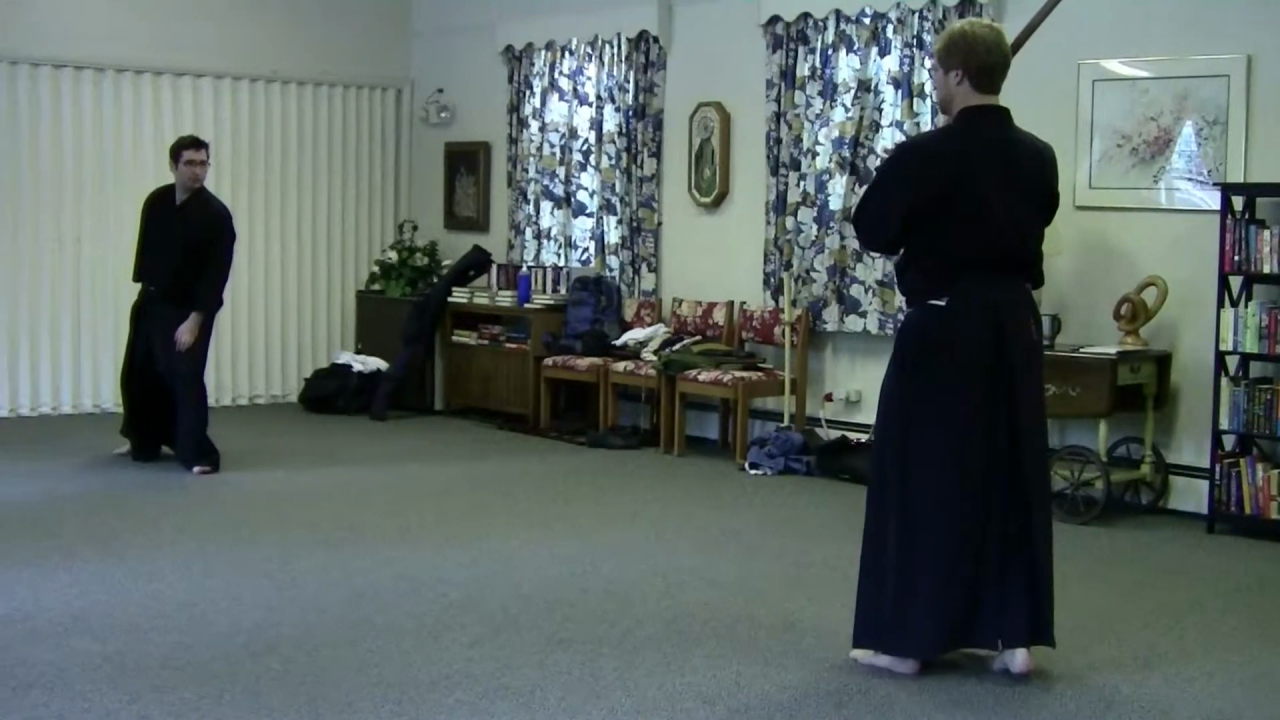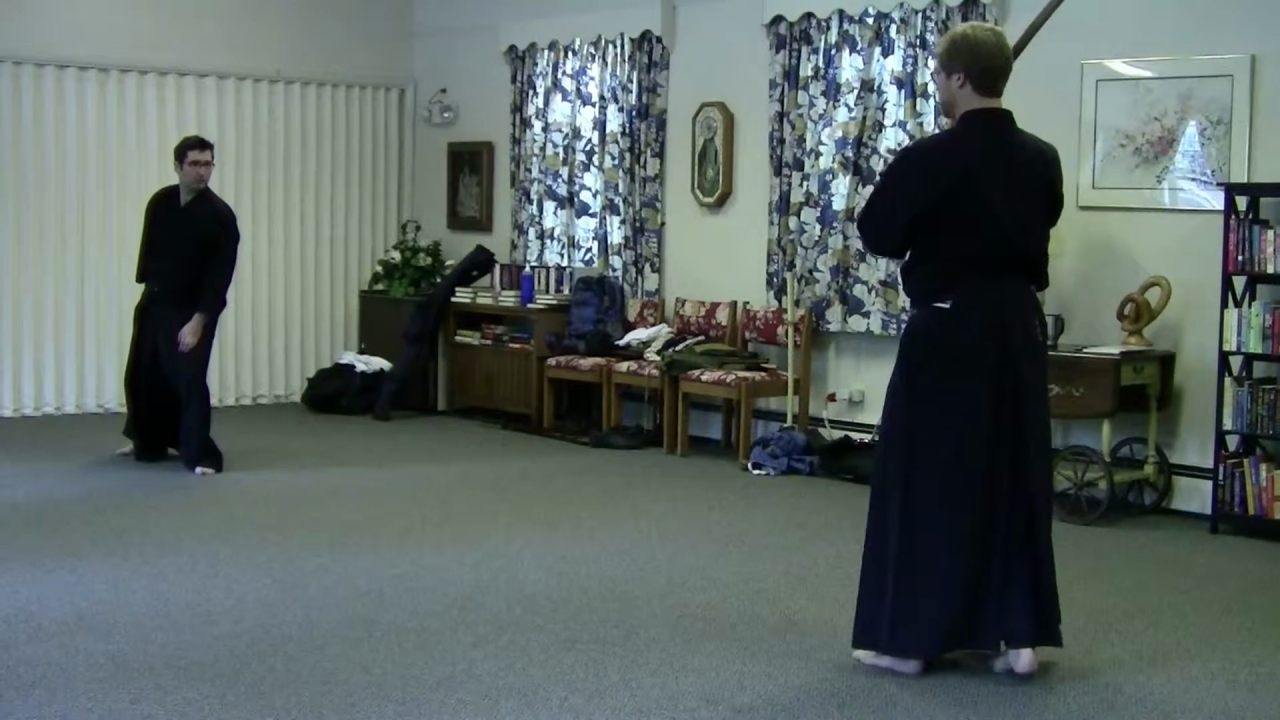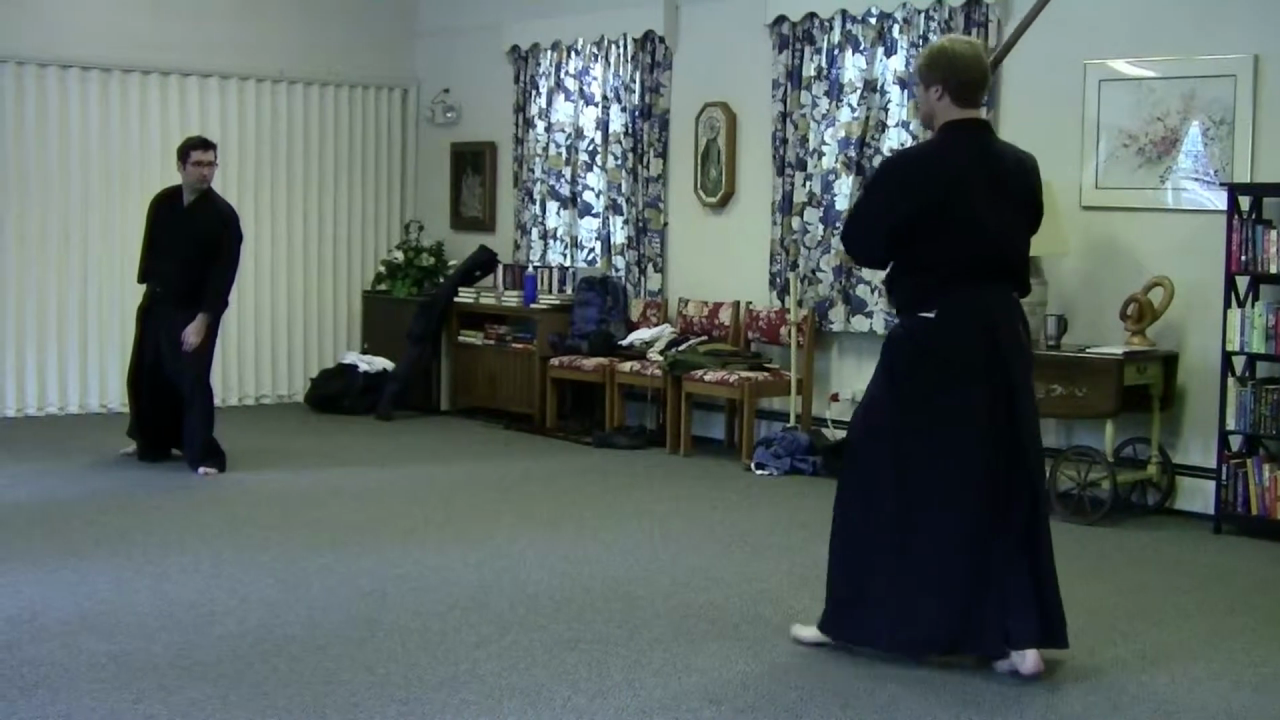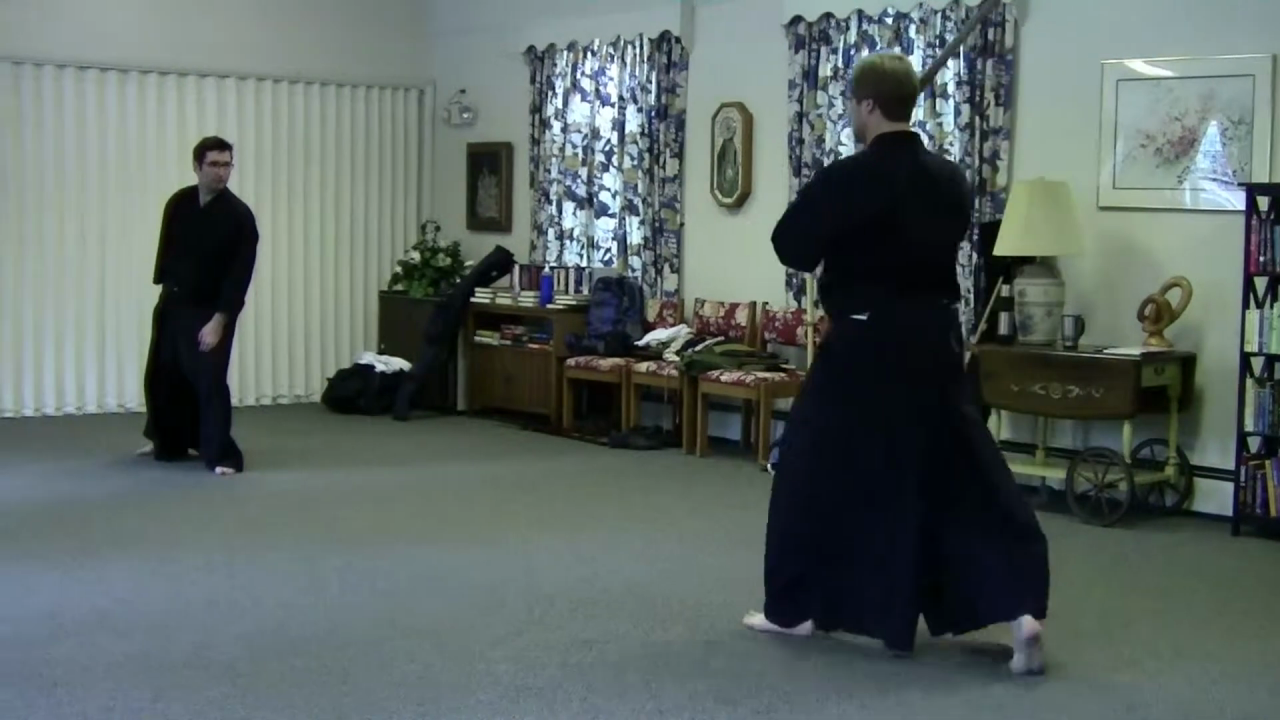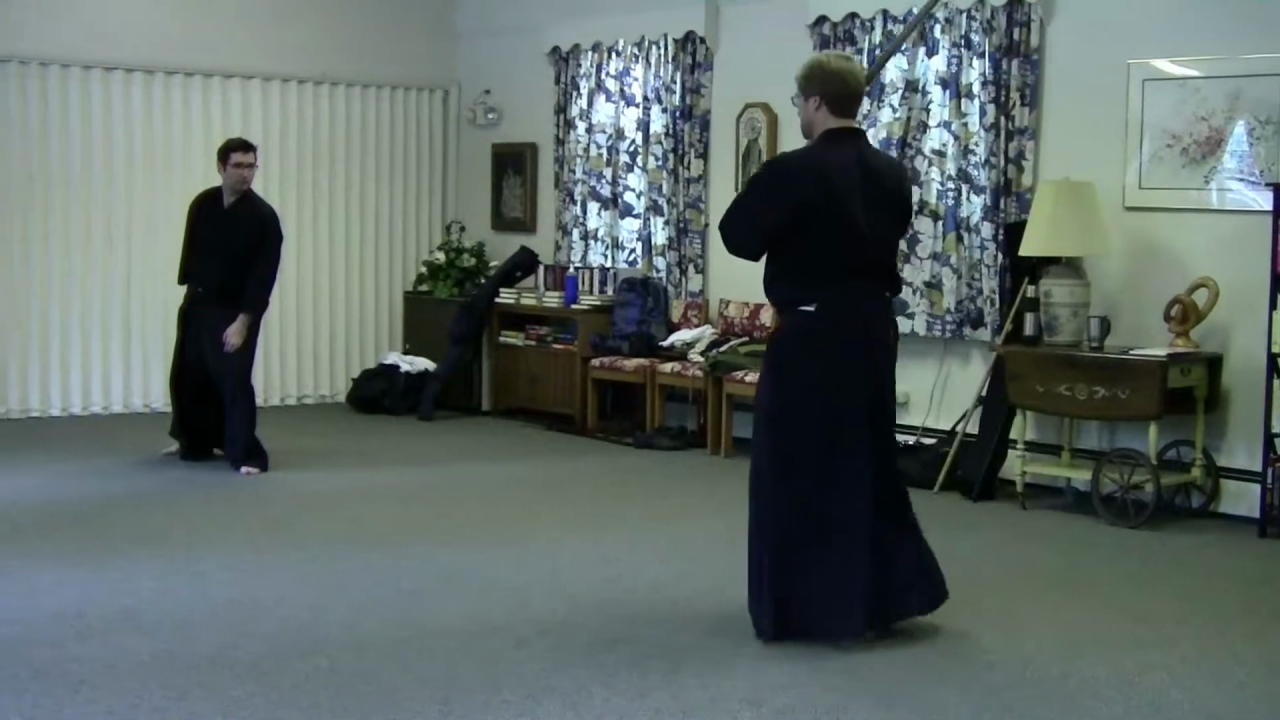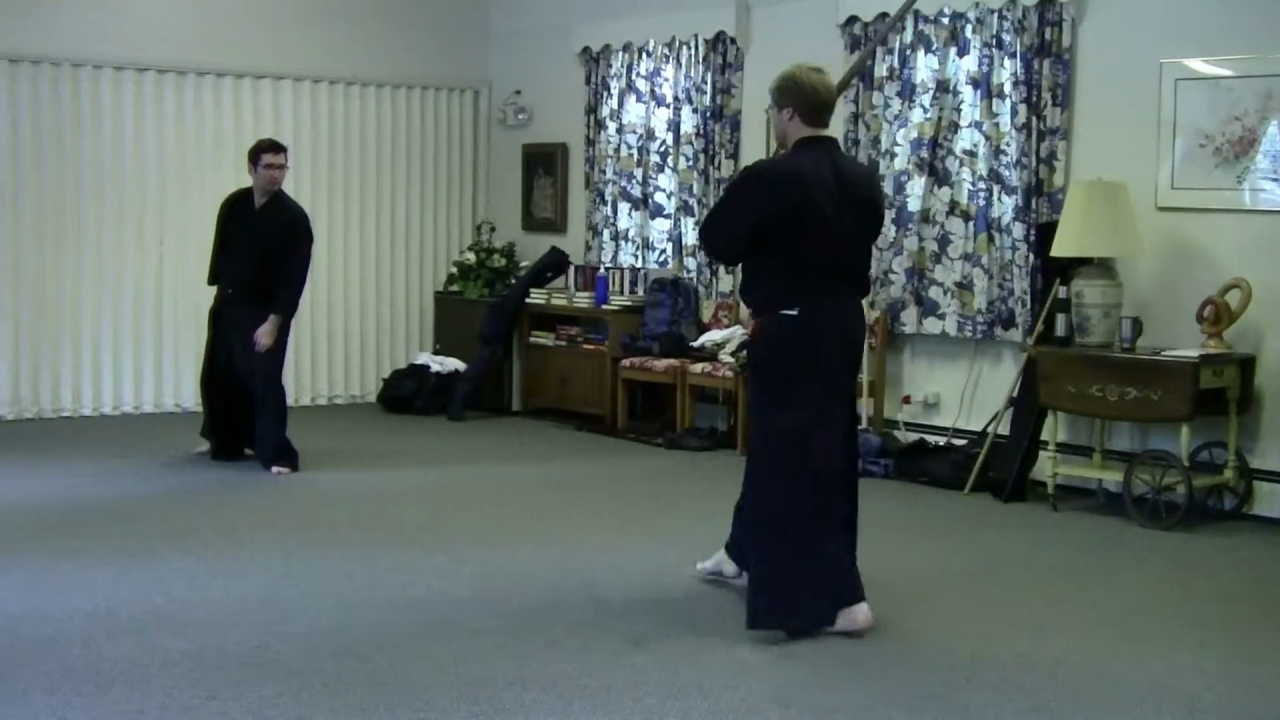
dt=0.3s
person 1, frame 1
left shoulder: (924, 155)
right shoulder: (1037, 157)
left elbow: (872, 230)
left hip: (943, 327)
right hip: (1012, 326)
left knee: (919, 477)
right knee: (1012, 477)
left ankle: (902, 636)
right ankle: (1014, 634)
person 1, frame 2
left shoulder: (930, 158)
right shoulder: (1042, 159)
left elbow: (878, 234)
left hip: (948, 329)
right hip: (1018, 327)
left knee: (919, 476)
right knee: (1016, 477)
left ankle: (903, 634)
right ankle: (1019, 635)
person 1, frame 3
left shoulder: (911, 169)
right shoulder: (1022, 168)
left elbow: (861, 244)
left hip: (933, 337)
right hip: (1002, 334)
left knee: (883, 470)
right knee: (1010, 480)
left ankle: (855, 619)
right ankle: (1022, 636)
person 1, frame 4
left shoulder: (846, 179)
right shoulder: (950, 179)
left elbow: (791, 247)
left hip: (864, 342)
right hip: (933, 339)
left knee: (815, 467)
right knee: (967, 472)
left ankle: (792, 606)
right ankle: (1019, 607)
person 1, frame 5
left shoulder: (792, 172)
right shoulder: (893, 173)
left elbow: (737, 237)
left hip: (812, 331)
right hip: (874, 325)
left knee: (798, 465)
right knee: (866, 457)
left ankle: (803, 607)
right ankle: (900, 589)
person 1, frame 6
left shoulder: (769, 178)
right shoulder: (863, 180)
left elbow: (716, 242)
left hip: (791, 330)
right hip: (842, 324)
left knee: (796, 457)
right knee: (801, 445)
left ankle: (839, 598)
right ankle: (747, 556)
person 2, frame 1
left shoulder: (216, 214)
right shoulder: (156, 202)
left elbow: (216, 274)
right elbow: (145, 251)
left wrist: (195, 320)
right wrist: (147, 289)
left hip: (188, 309)
right hip: (151, 303)
left knee: (186, 377)
right knee: (139, 374)
left ankle: (198, 454)
right ankle: (143, 442)
person 2, frame 2
left shoulder: (220, 215)
right shoulder: (160, 202)
left elbow: (220, 274)
right elbow: (149, 250)
left wrist: (199, 321)
right wrist: (149, 288)
left hip: (192, 310)
right hip: (154, 303)
left knee: (189, 378)
right knee: (143, 375)
left ankle: (201, 455)
right ankle: (148, 442)
person 2, frame 3
left shoulder: (222, 215)
right shoulder: (162, 202)
left elbow: (223, 274)
right elbow: (150, 251)
left wrist: (202, 320)
right wrist: (149, 289)
left hip: (195, 310)
right hip: (157, 304)
left knee: (192, 379)
right knee: (146, 375)
left ankle: (204, 455)
right ankle: (151, 442)
person 2, frame 4
left shoulder: (239, 215)
right shoulder: (178, 203)
left elbow: (239, 274)
right elbow: (167, 250)
left wrist: (219, 320)
right wrist: (166, 290)
left hip: (211, 310)
right hip: (173, 304)
left knee: (210, 379)
right knee: (163, 376)
left ankle: (221, 454)
right ankle: (168, 442)
person 2, frame 5
left shoulder: (263, 216)
right shoulder: (202, 204)
left elbow: (264, 276)
right elbow: (190, 252)
left wrist: (243, 321)
right wrist: (191, 291)
left hip: (235, 311)
right hip: (198, 305)
left knee: (234, 379)
right knee: (188, 376)
left ankle: (246, 454)
right ankle: (194, 442)
person 2, frame 6
left shoulder: (293, 217)
right shoulder: (233, 205)
left elbow: (294, 276)
right elbow: (221, 252)
left wrist: (274, 322)
right wrist: (222, 291)
left hip: (265, 312)
right hip: (228, 306)
left knee: (265, 378)
right knee: (219, 376)
left ankle: (277, 453)
right ankle: (225, 442)
